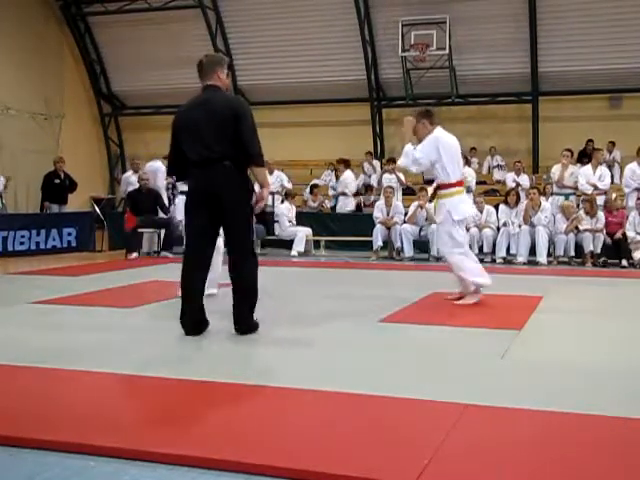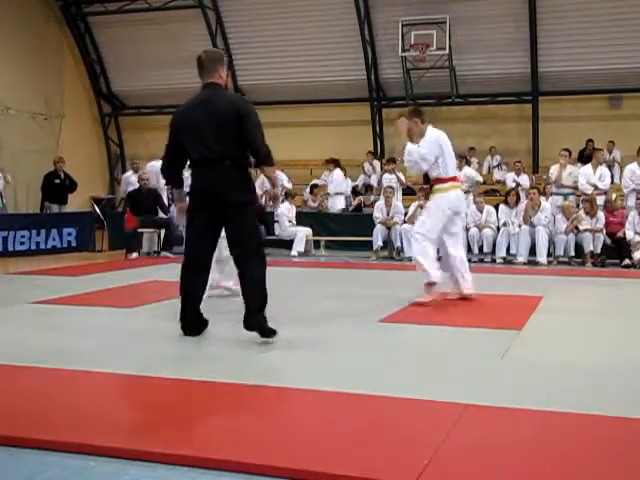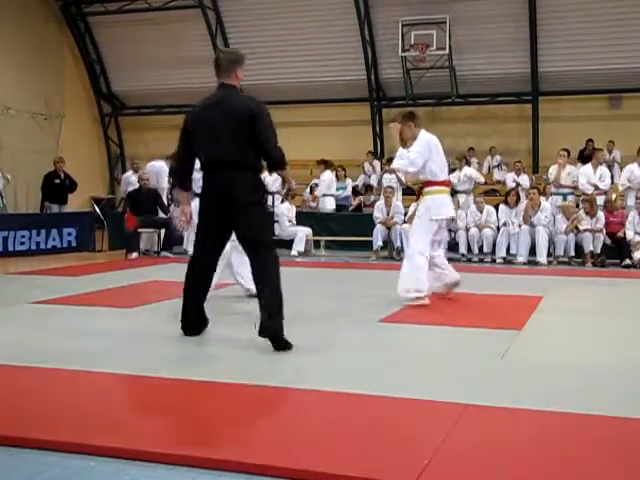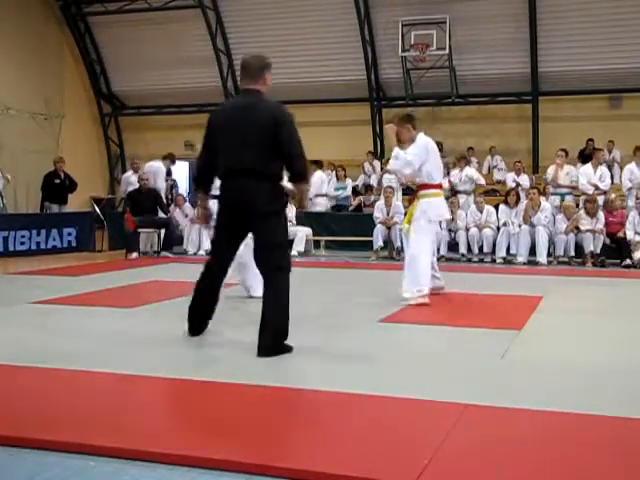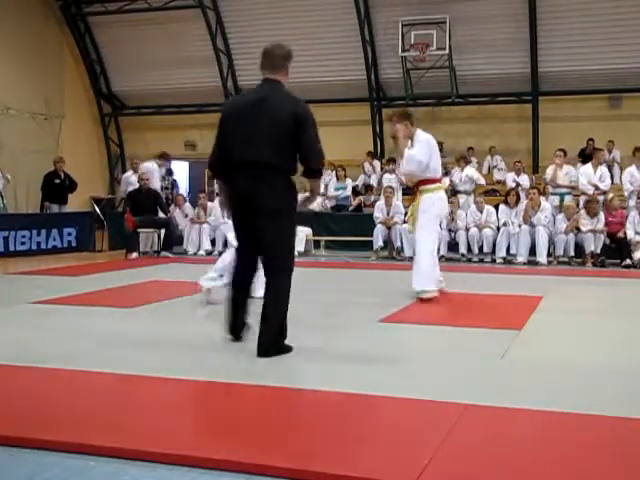
dt=0.2s
person 1, frame 1
left shoulder: (183, 113)
right shoulder: (235, 105)
left elbow: (175, 163)
right elbow: (252, 151)
right wrist: (264, 185)
left hip: (199, 185)
right hip: (232, 182)
left knee: (196, 252)
right knee: (241, 252)
left ankle: (192, 320)
right ankle: (244, 320)
person 1, frame 2
left shoulder: (183, 112)
right shoulder: (238, 104)
left elbow: (171, 162)
right elbow: (259, 149)
left wrist: (179, 197)
right wrist: (274, 183)
left hip: (201, 186)
right hip: (234, 184)
left knee: (196, 254)
right knee: (250, 253)
left ankle: (191, 321)
right ankle: (256, 317)
person 1, frame 3
left shoulder: (197, 112)
right shoulder: (252, 107)
left elbow: (182, 162)
right elbow: (272, 152)
left wrist: (183, 203)
right wrist: (287, 179)
left hip: (213, 189)
right hip: (246, 187)
left knee: (203, 256)
right knee: (263, 256)
left ankle: (192, 321)
right ankle: (272, 324)
person 1, frame 4
left shoulder: (219, 115)
right shoulder: (277, 113)
left elbow: (205, 165)
right elbow: (296, 161)
left wrist: (202, 203)
right wrist: (301, 192)
left hip: (230, 195)
right hip: (265, 196)
left knee: (218, 260)
right knee: (276, 268)
left ankle: (197, 321)
right ankle: (271, 340)
person 1, frame 5
left shoulder: (235, 105)
right shoulder: (295, 107)
left elbow: (219, 157)
right elbow: (312, 157)
left wrist: (226, 190)
right wrist: (314, 192)
left hip: (240, 188)
right hip: (275, 190)
left knee: (246, 258)
right knee: (278, 267)
left ankle: (237, 325)
right ankle: (270, 341)
person 2, frame 1
left shoulder: (435, 139)
right shoulder: (447, 138)
left elbow: (414, 163)
right elbow: (431, 167)
left wrist: (408, 136)
left hip: (451, 203)
right hip: (457, 199)
left knee: (454, 248)
right knee: (454, 246)
left ankle: (477, 285)
right ankle: (467, 289)
person 2, frame 2
left shoulder: (432, 137)
right shoulder: (433, 137)
left elbow: (417, 162)
right elbow: (421, 164)
left wrist: (404, 136)
right wrist: (410, 139)
left hip: (445, 196)
right hip: (451, 195)
left knee: (421, 235)
right knee: (453, 244)
left ankle: (431, 282)
right ankle: (464, 288)
person 2, frame 3
left shoulder: (425, 140)
right shoulder: (425, 140)
left elbow: (407, 165)
right elbow: (414, 168)
left wrist: (396, 140)
right wrist: (404, 145)
left hip: (433, 199)
right hip: (438, 198)
left knee: (418, 246)
right knee: (433, 246)
left ankle: (419, 294)
right ankle: (449, 278)
person 2, frame 4
left shoulder: (422, 143)
right shoulder: (421, 143)
left elbow: (402, 166)
right elbow: (409, 171)
left wrist: (393, 141)
right wrist: (400, 146)
left hip: (429, 202)
right hip: (430, 201)
left knee: (418, 247)
right knee: (425, 245)
left ankle: (419, 293)
right ankle: (434, 282)
person 2, frame 5
left shoulder: (424, 140)
right shoulder: (415, 141)
left elbow: (411, 167)
right elbow: (408, 173)
left wrist: (401, 140)
right wrist: (401, 143)
left hip: (431, 197)
right hip: (426, 197)
left knee: (425, 242)
right knee: (425, 242)
left ankle: (429, 287)
right ankle: (433, 283)
